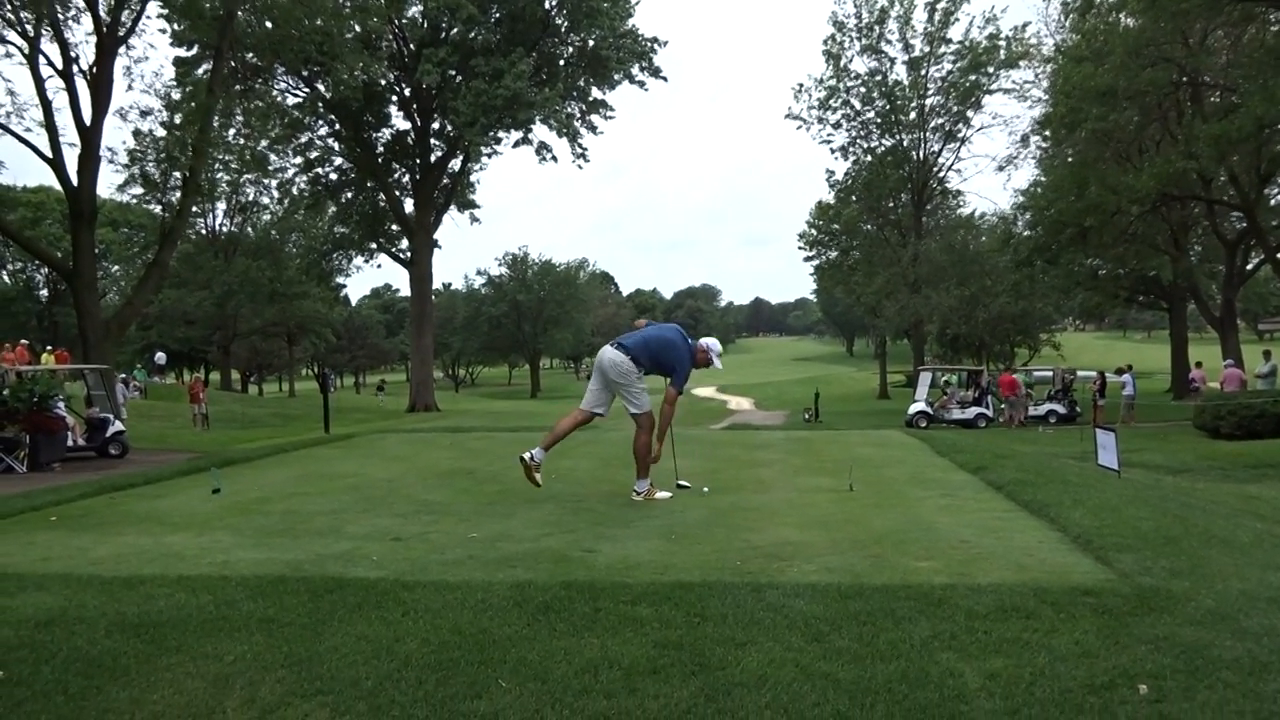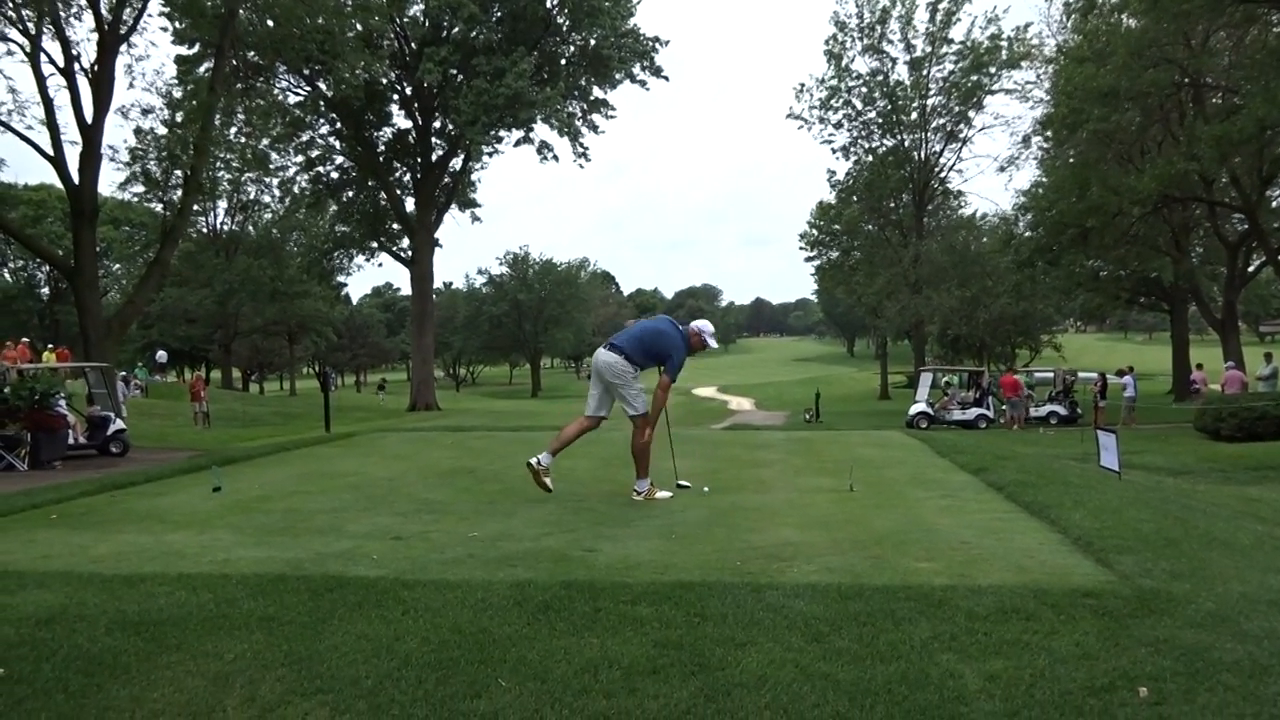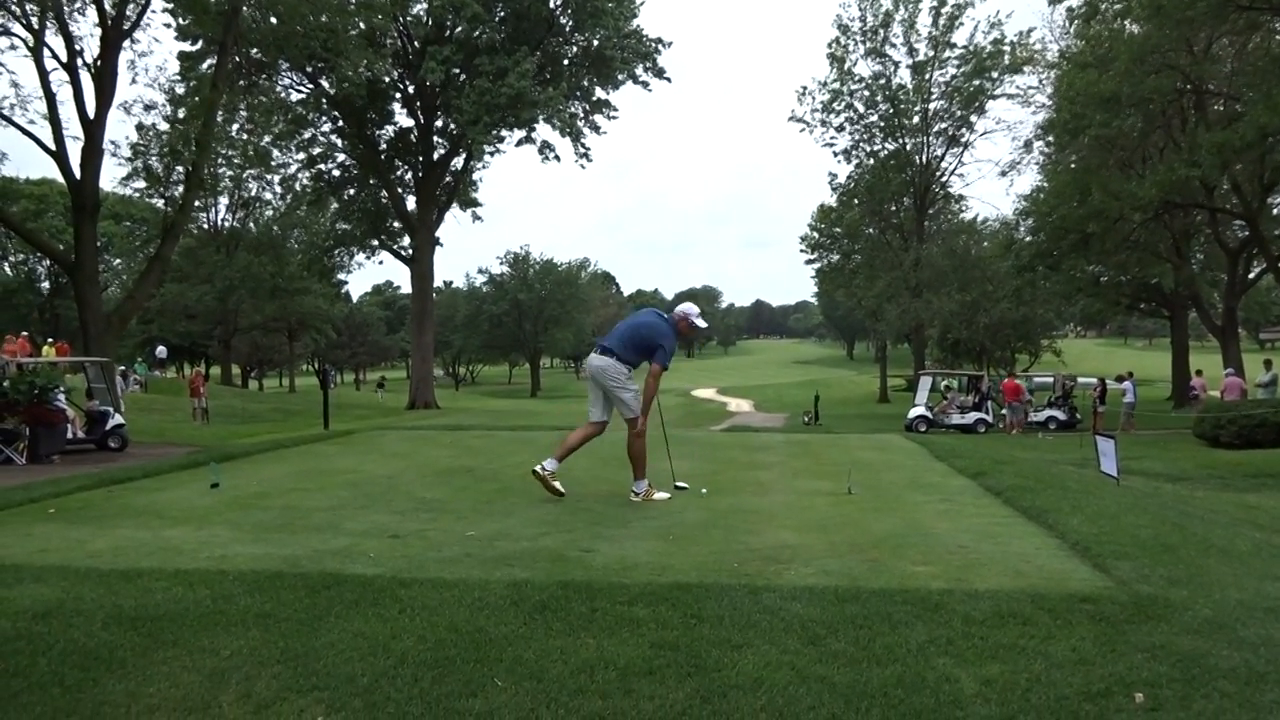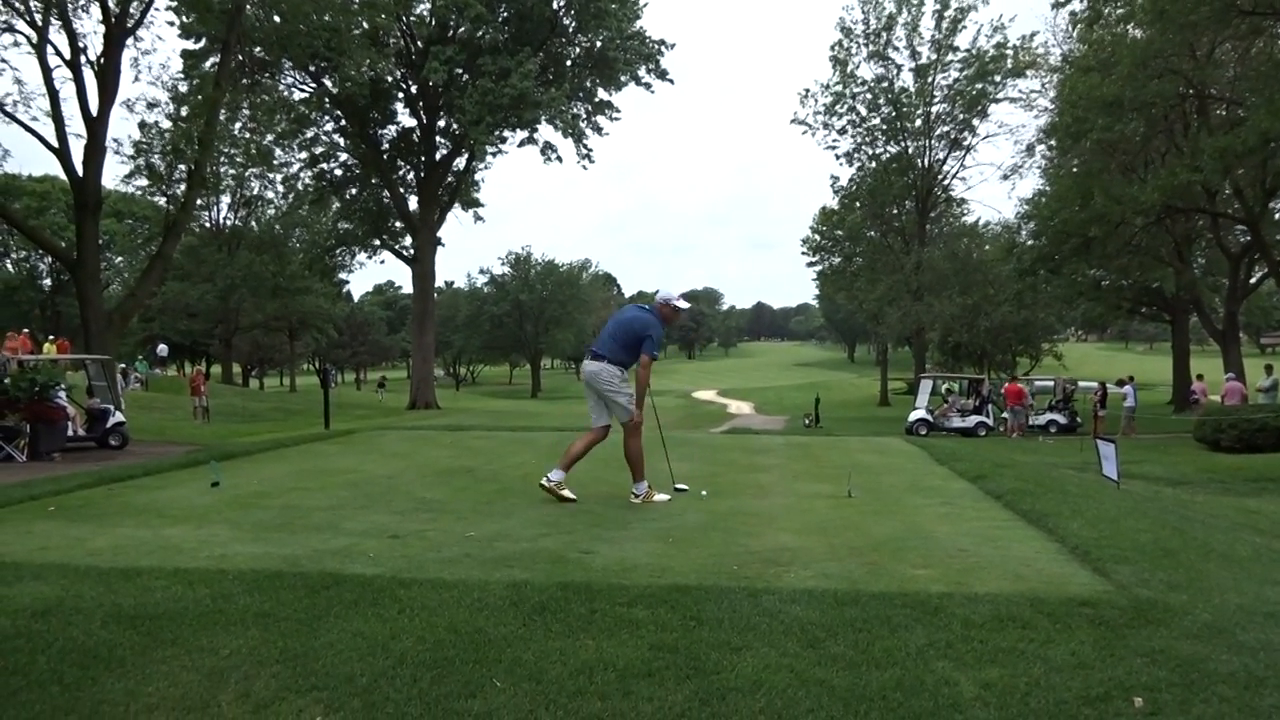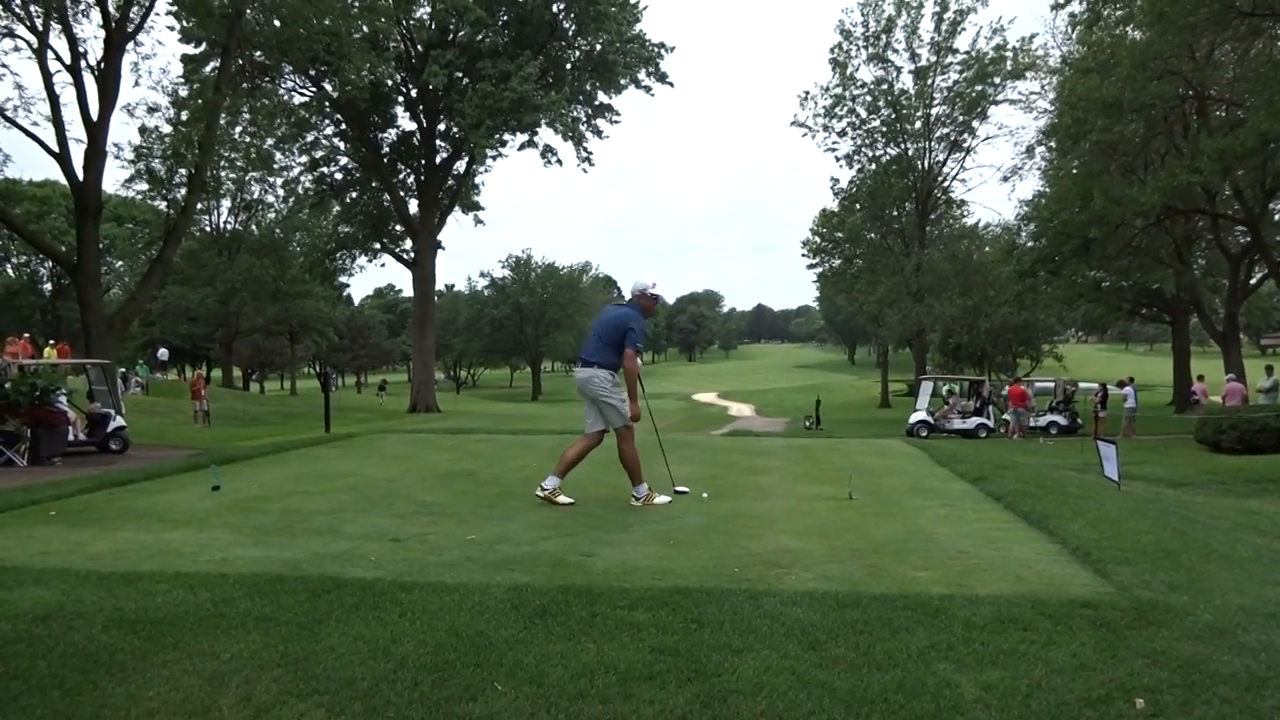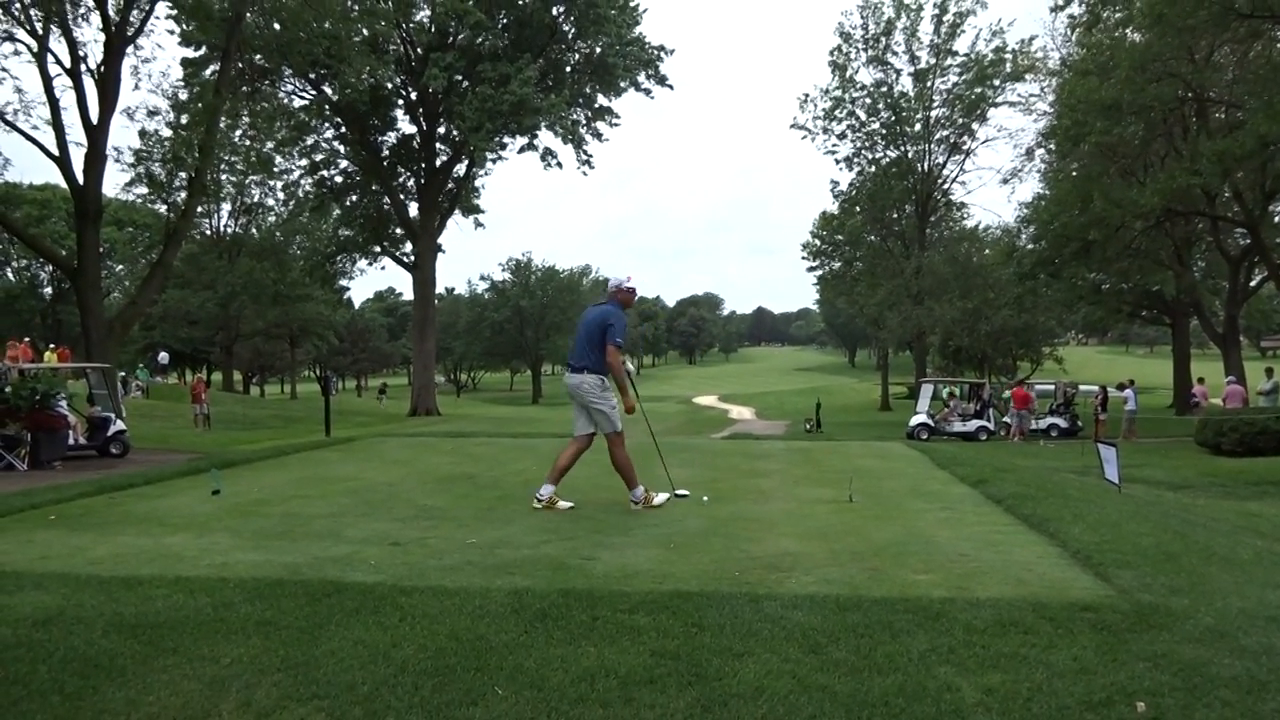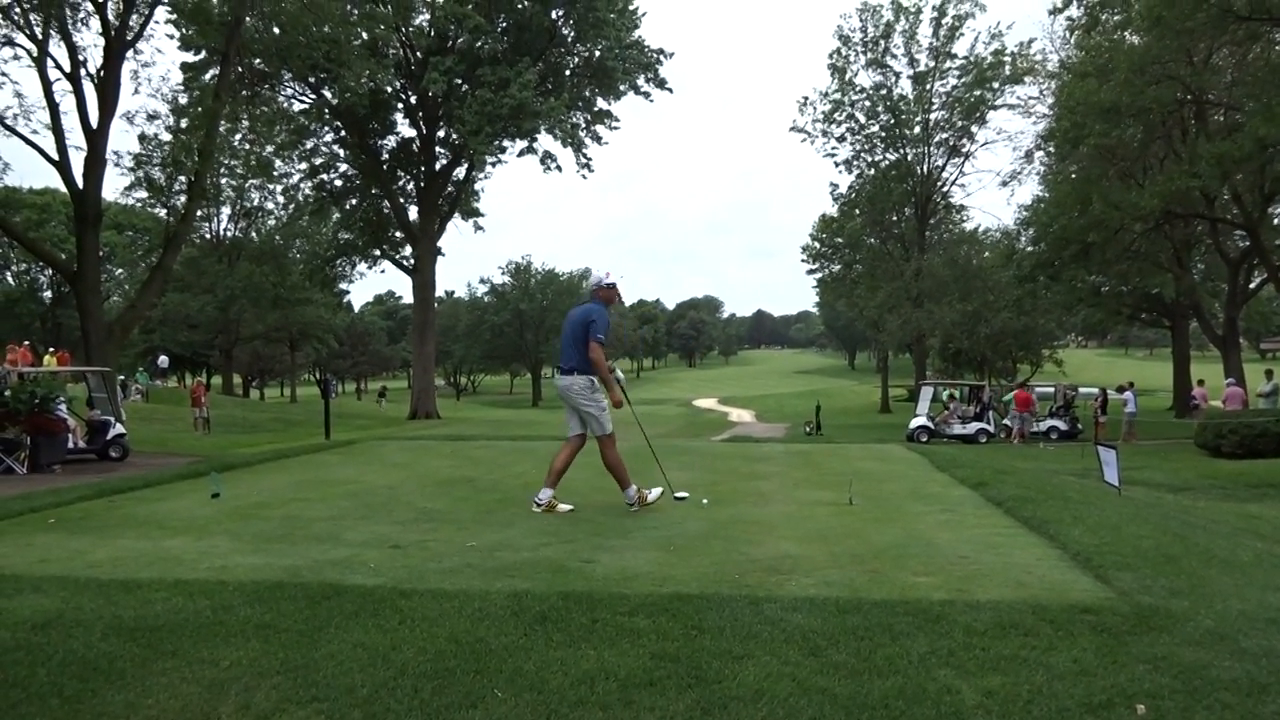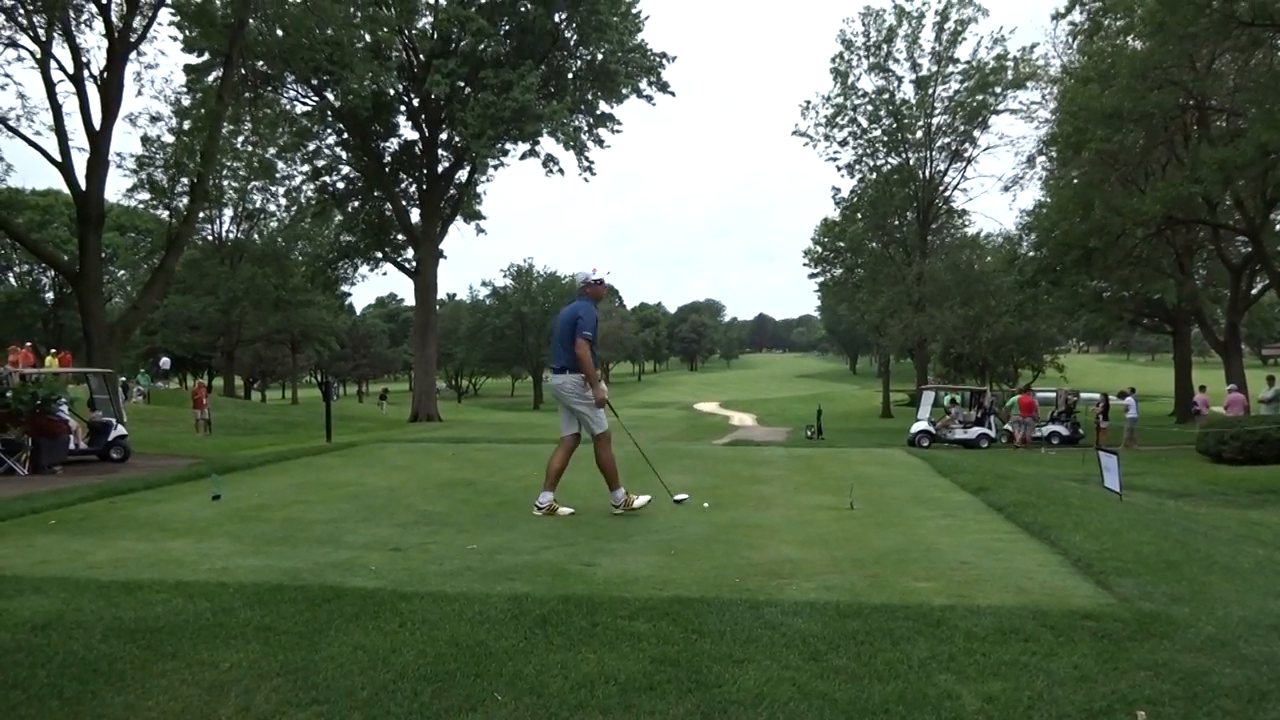
dt=0.1s
person 1, frame 1
left shoulder: (676, 330)
right shoulder: (684, 358)
left elbow: (640, 323)
right elbow: (669, 404)
right wrist: (658, 443)
left hip: (605, 355)
right hip: (622, 364)
left knee: (584, 414)
right knee: (646, 423)
left ankle: (536, 455)
right ankle: (642, 487)
person 1, frame 2
left shoulder: (667, 322)
right shoulder: (677, 348)
left elbow: (629, 324)
right elbow: (662, 390)
right wrist: (650, 427)
left hip: (602, 356)
right hip: (619, 364)
left knee: (590, 420)
right knee: (642, 423)
left ankle: (543, 461)
right ankle: (642, 487)
person 1, frame 3
left shoulder: (651, 313)
right shoulder: (667, 337)
left elbow: (624, 335)
right elbow: (652, 378)
right wrist: (643, 417)
left hip: (595, 360)
right hip: (613, 367)
left knee: (595, 426)
right knee: (636, 428)
left ankle: (548, 467)
right ankle: (641, 489)
person 1, frame 4
left shoulder: (634, 309)
right shoulder: (654, 328)
left elbow: (617, 334)
right elbow: (643, 368)
right wrist: (638, 408)
left hip: (591, 366)
right hip: (608, 371)
left knee: (598, 432)
right knee: (632, 429)
left ankle: (554, 478)
right ankle: (641, 490)
person 1, frame 5
left shoulder: (614, 309)
right shoulder: (636, 321)
right elbow: (629, 362)
left wrist: (628, 361)
right wrist: (634, 401)
left hip: (583, 372)
right hip: (601, 377)
left knee: (593, 437)
right knee: (625, 433)
left ankle: (549, 486)
right ankle: (641, 494)
person 1, frame 6
left shoulder: (592, 310)
right shoulder: (616, 316)
right elbow: (611, 358)
left wrist: (620, 361)
right wrist: (626, 395)
left hip: (574, 378)
right hip: (591, 380)
left knee: (581, 440)
right knee: (615, 438)
left ankle: (545, 494)
right ankle: (639, 496)
person 1, frame 7
left shoulder: (577, 312)
right shoulder: (599, 314)
right elbow: (594, 353)
left wrist: (606, 367)
right wrist: (613, 389)
left hip: (566, 380)
right hip: (582, 382)
left knee: (574, 441)
right knee: (607, 440)
left ankle: (544, 498)
right ankle: (633, 496)
person 1, frame 8
left shoulder: (568, 310)
right shoulder: (587, 311)
right elbow: (581, 350)
left wrist: (593, 376)
right wrist: (596, 386)
left hip: (561, 379)
right hip: (574, 381)
left knee: (568, 441)
right knee: (602, 438)
left ankle: (544, 501)
right ankle: (619, 499)
